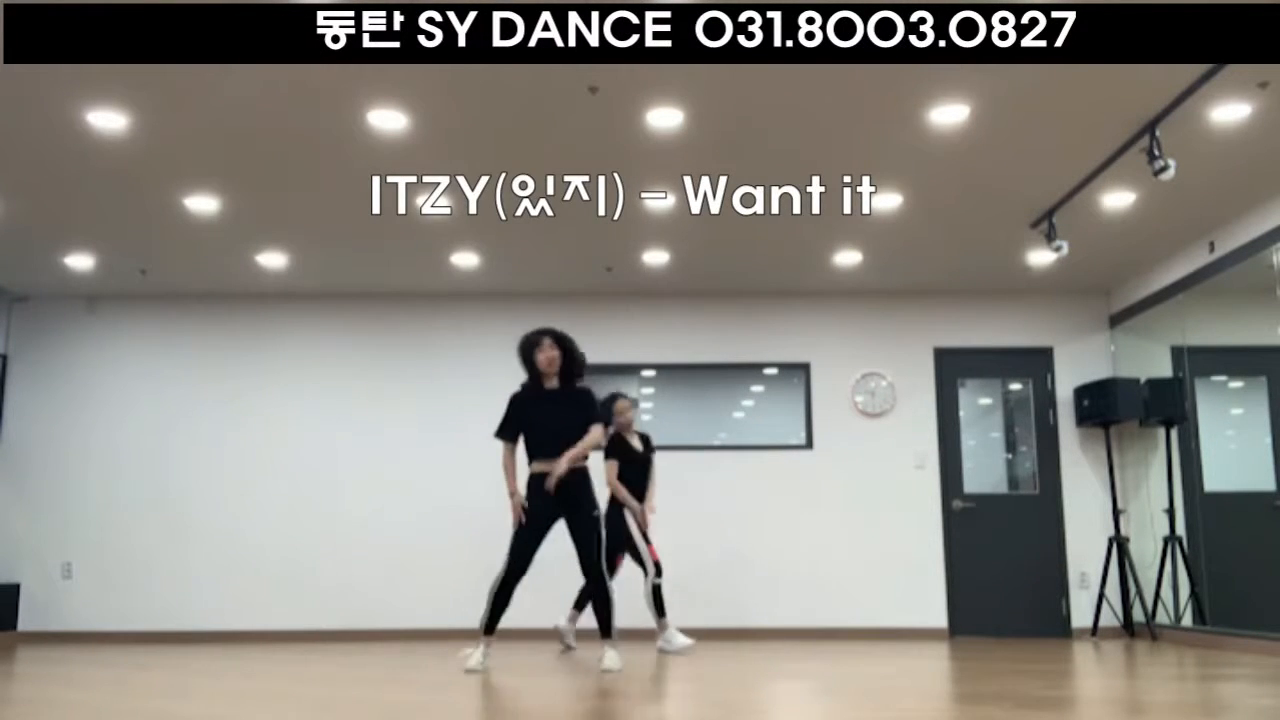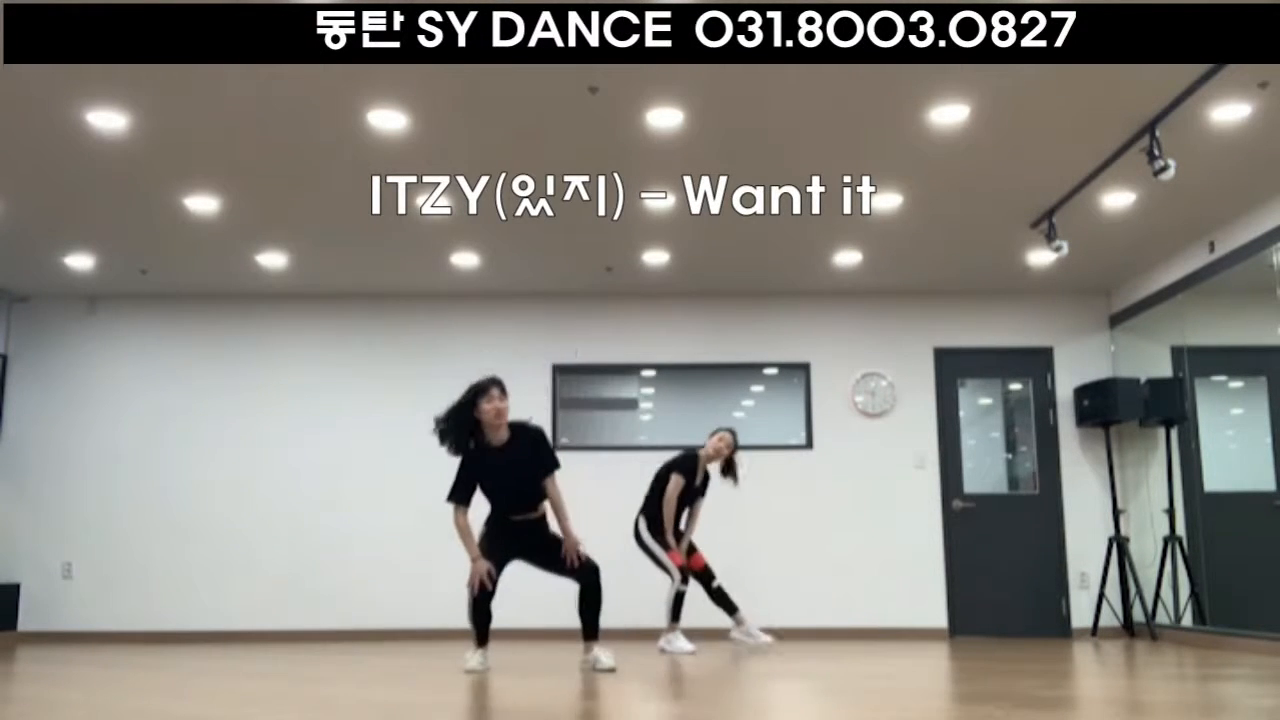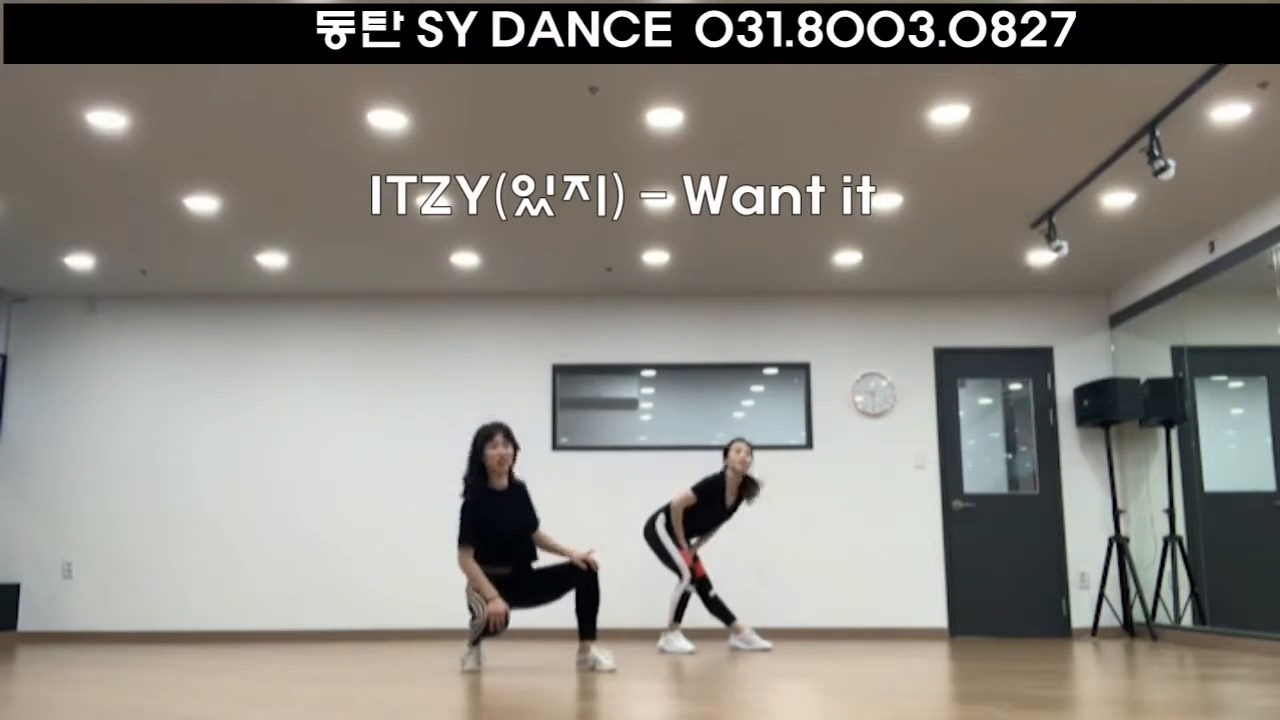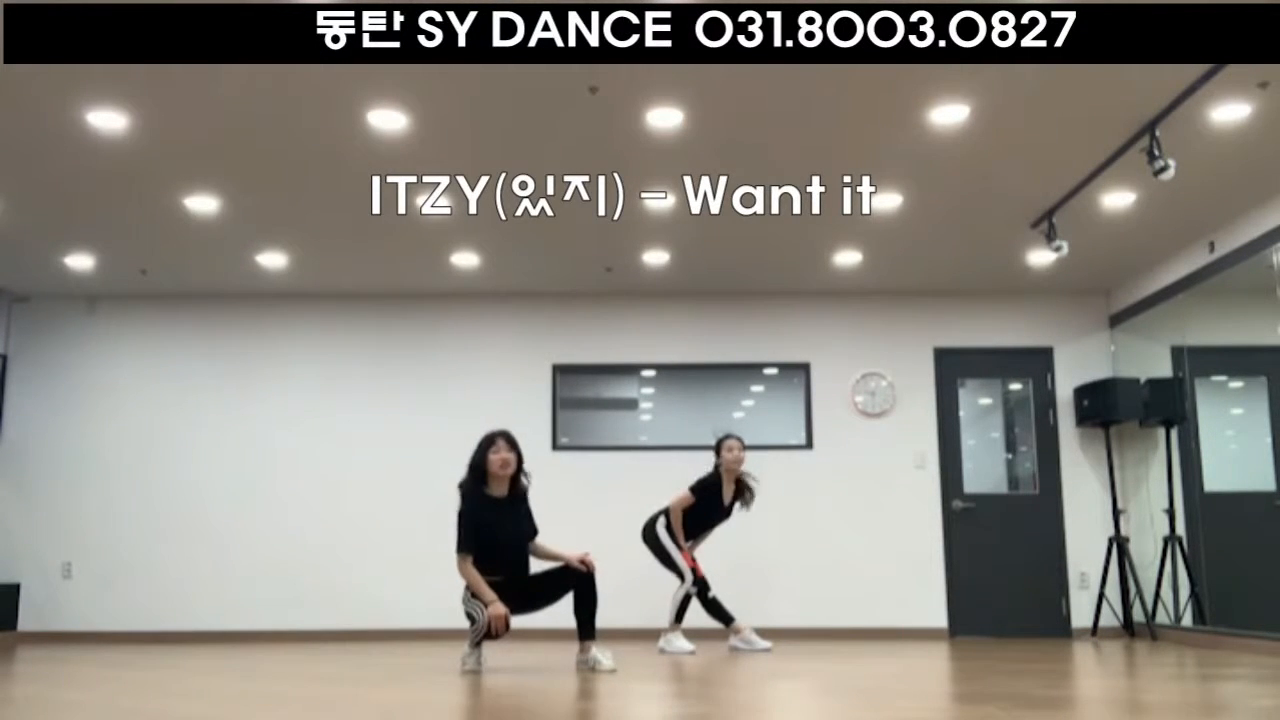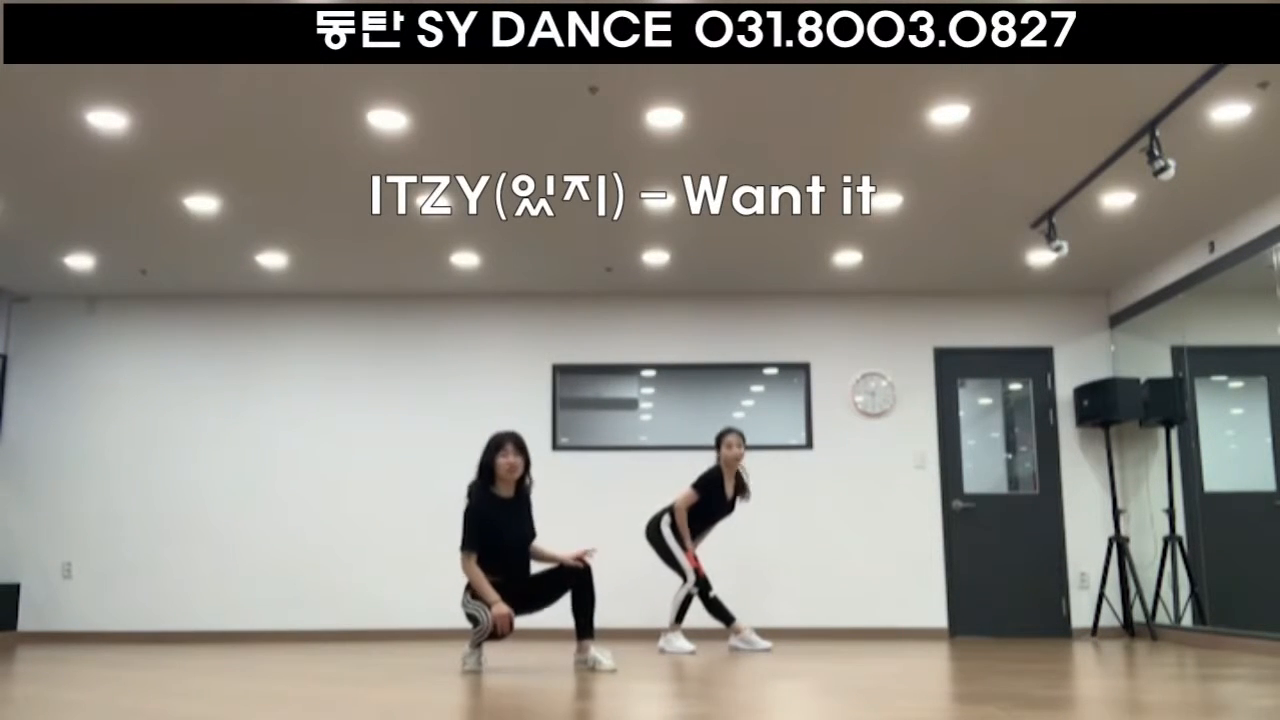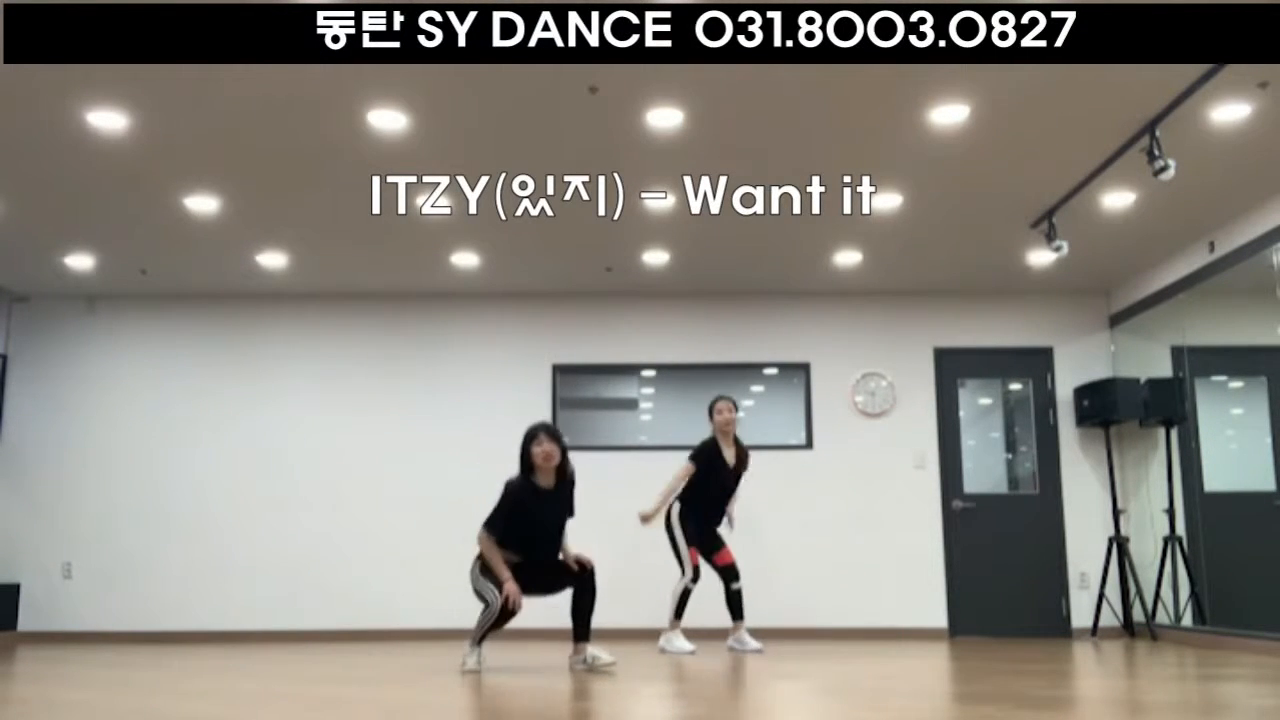
dt=0.4s
person 1, frame 1
left shoulder: (580, 396)
right shoulder: (521, 400)
left elbow: (597, 434)
right elbow: (508, 449)
left wrist: (567, 459)
right wrist: (513, 492)
left hip: (576, 486)
right hip: (537, 490)
left knee: (595, 568)
right knee: (514, 566)
left ankle: (608, 646)
right ankle: (483, 643)
person 1, frame 2
left shoulder: (531, 437)
right shoulder: (474, 457)
left elbow: (549, 486)
right elbow: (460, 513)
left wrist: (568, 535)
right wrist: (476, 558)
left hip: (536, 530)
right hip: (500, 532)
left knee: (588, 572)
right knee: (481, 585)
left ankle: (591, 650)
right ankle: (481, 650)
person 1, frame 3
left shoulder: (519, 490)
right shoulder: (475, 500)
left elbow: (534, 535)
right elbow: (465, 558)
left wrist: (570, 553)
right wrist: (492, 597)
left hip: (524, 581)
right hip: (489, 583)
left knee: (585, 570)
right knee: (494, 617)
left ankle: (587, 651)
right ankle: (473, 647)
person 1, frame 4
left shoulder: (519, 498)
right shoulder: (472, 505)
right elbow: (464, 564)
left wrist: (566, 557)
right wrist: (492, 601)
left hip: (521, 587)
right hip: (486, 590)
left knee: (582, 571)
right knee: (494, 621)
left ankle: (587, 652)
right ankle: (473, 649)
person 1, frame 5
left shoulder: (523, 499)
right shoulder: (479, 505)
right elbow: (468, 563)
left wrist: (561, 558)
right wrist: (495, 601)
left hip: (521, 588)
right hip: (483, 592)
left knee: (579, 569)
right knee: (498, 622)
left ankle: (585, 651)
right ankle: (474, 649)
person 1, frame 6
left shoulder: (565, 484)
right shoulder: (517, 491)
right elbow: (485, 538)
left wrist: (566, 553)
right wrist: (507, 579)
left hip: (532, 567)
right hip: (491, 569)
left knee: (583, 573)
right knee: (503, 603)
left ankle: (581, 651)
right ankle: (474, 647)
person 2, frame 1
left shoulder: (645, 440)
right shoulder: (615, 442)
left elbow: (648, 476)
right elbow: (612, 481)
left wrist: (648, 503)
right wrist: (637, 508)
left hip: (630, 515)
right hip: (622, 514)
left knee: (606, 573)
right knee: (652, 567)
left ankle: (569, 624)
right ankle: (665, 634)
person 2, frame 2
left shoulder: (704, 477)
right shoulder: (687, 460)
left elbow: (694, 514)
right elbow: (669, 498)
left wrist: (683, 543)
right wrist: (669, 537)
left hip: (671, 529)
right hip: (648, 527)
left knee: (707, 576)
right knee: (680, 574)
left ankle: (742, 628)
right ankle: (670, 636)
person 2, frame 3
left shoulder: (739, 494)
right shoulder: (714, 483)
left elbow: (713, 525)
right elbow: (676, 504)
left wrist: (692, 549)
right wrist: (682, 542)
left hip: (679, 535)
right hip: (661, 527)
left knee: (704, 586)
right knee: (688, 575)
left ankle: (740, 634)
right ankle: (670, 636)
person 2, frame 4
left shoulder: (738, 490)
right shoulder: (710, 482)
left elbow: (709, 524)
right elbow: (675, 506)
left wrist: (689, 549)
right wrist: (682, 542)
left hip: (676, 537)
right hip: (660, 529)
left knee: (702, 588)
right knee: (690, 577)
left ankle: (740, 634)
right ankle: (670, 636)
person 2, frame 5
left shoulder: (737, 484)
right shoulder: (712, 477)
right elbow: (679, 505)
left wrist: (692, 545)
right wrist: (688, 541)
left hip: (681, 534)
right hip: (664, 528)
left knee: (703, 586)
right knee: (692, 577)
left ankle: (740, 634)
right ankle: (670, 636)
person 2, frame 6
left shoulder: (741, 454)
right shoulder: (707, 448)
right elbow: (680, 478)
left wrist: (728, 509)
right wrist: (656, 509)
left hip: (706, 524)
right hip: (683, 517)
left knee: (731, 571)
right knee: (691, 571)
left ankle: (738, 634)
right ankle: (670, 635)
